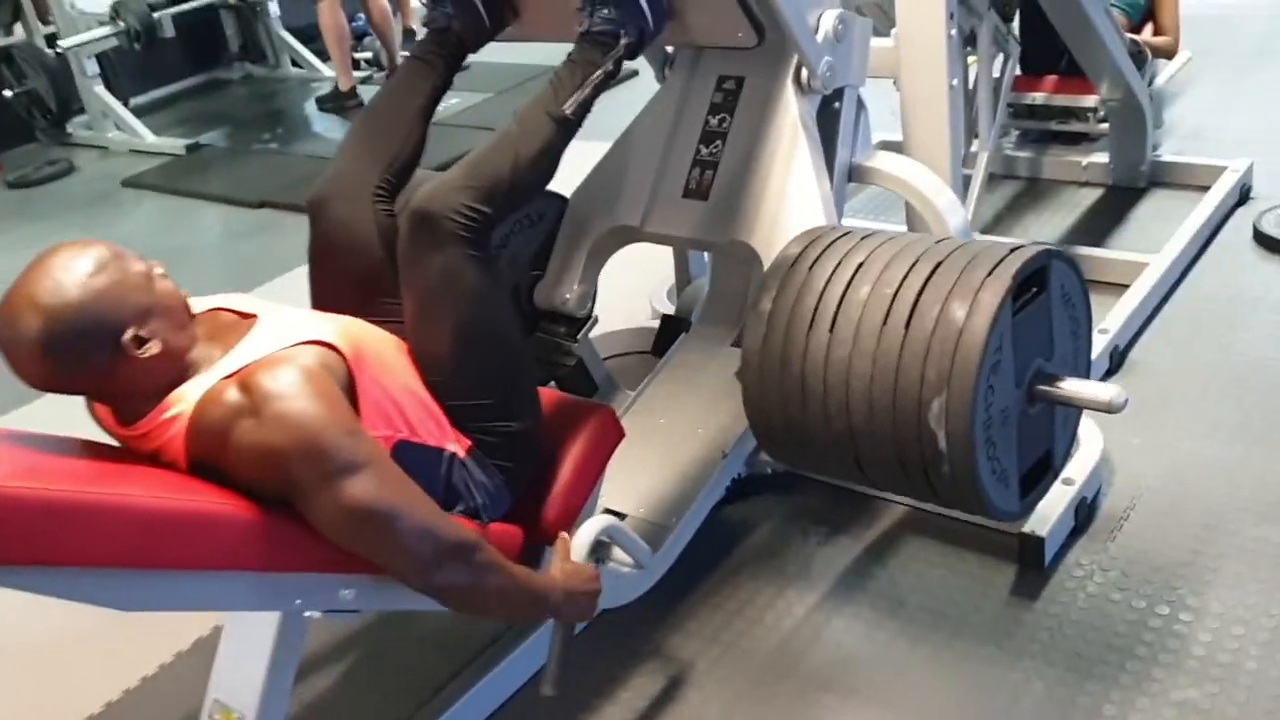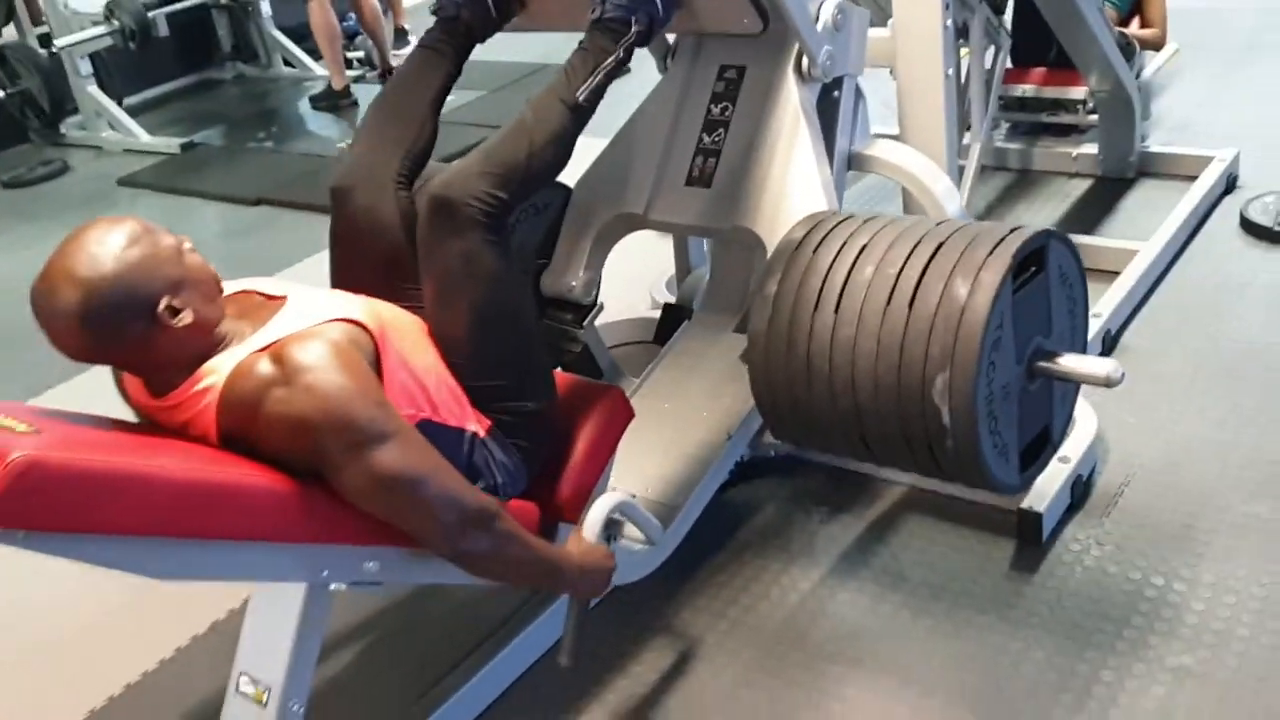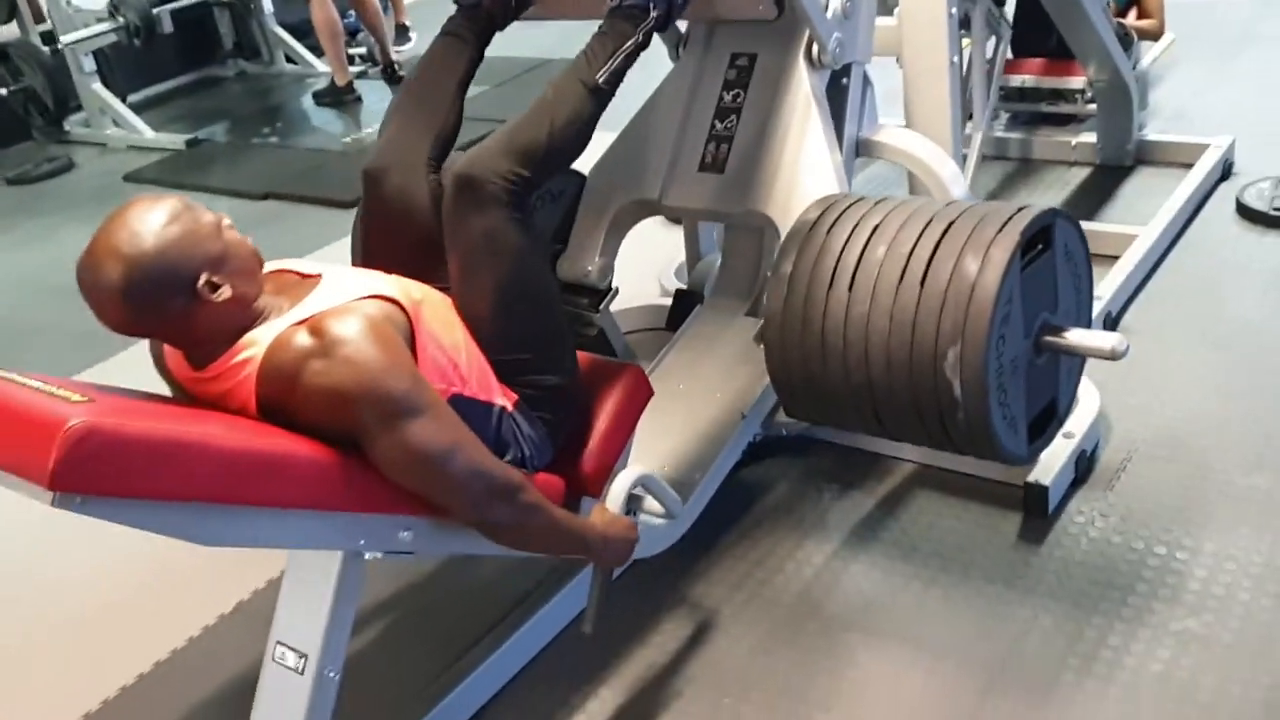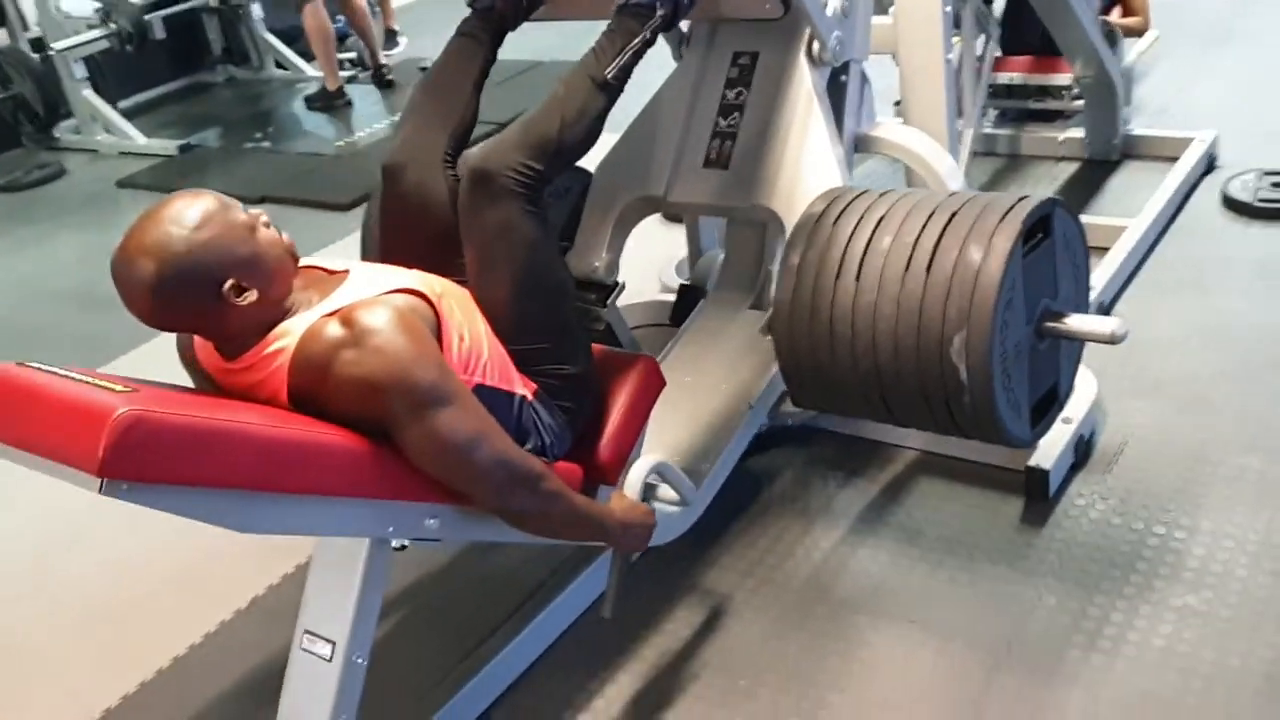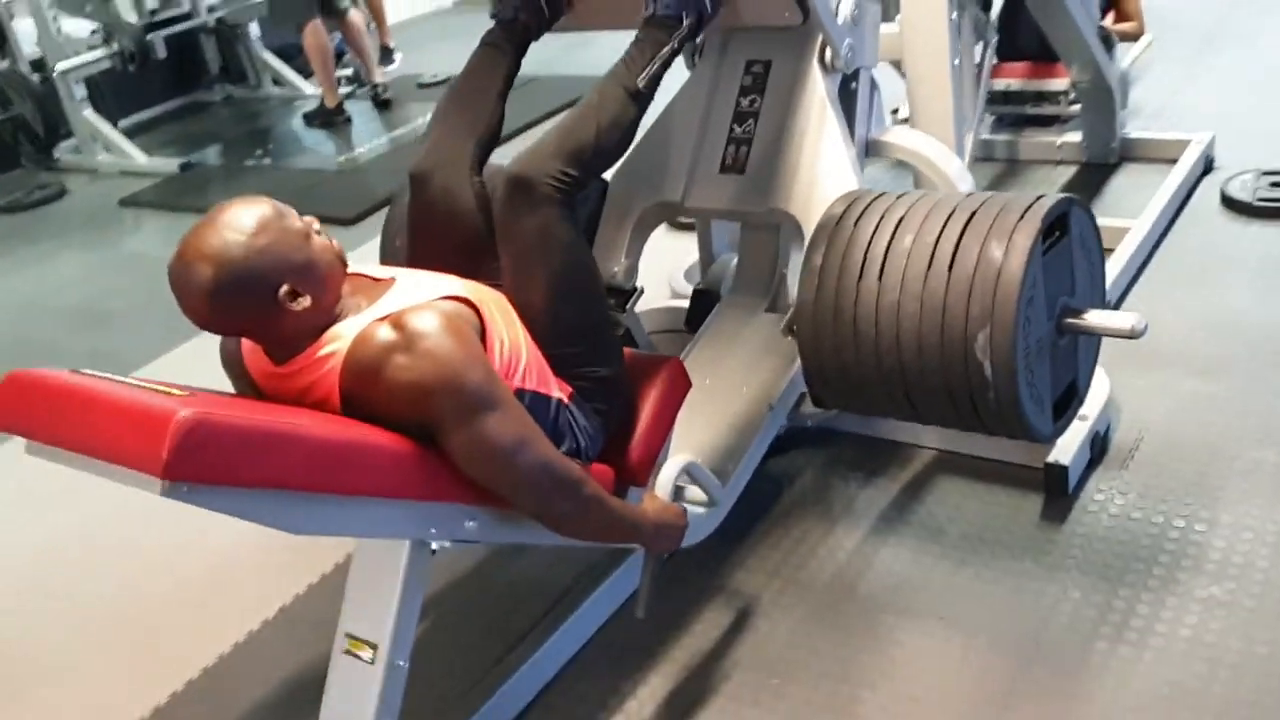
dt=0.2s
person 1, frame 1
left shoulder: (112, 388)
right shoulder: (272, 404)
right elbow: (437, 563)
right wrist: (553, 594)
right hip: (472, 456)
left knee: (345, 198)
right knee: (442, 214)
person 1, frame 2
left shoulder: (139, 366)
right shoulder: (299, 377)
right elbow: (460, 530)
right wrist: (569, 570)
right hip: (489, 437)
left knee: (364, 185)
right knee: (459, 200)
person 1, frame 3
left shoulder: (175, 344)
right shoulder: (335, 352)
right elbow: (486, 501)
right wrist: (592, 537)
right hip: (515, 414)
left knee: (396, 170)
right knee: (483, 180)
person 1, frame 4
left shoulder: (198, 341)
right shoulder: (364, 343)
right elbow: (509, 491)
right wrist: (611, 524)
right hip: (534, 404)
left knee: (415, 164)
right knee: (496, 174)
person 1, frame 5
left shoulder: (242, 345)
right shoulder: (411, 347)
right elbow: (548, 496)
right wrist: (645, 524)
left hip: (458, 417)
right hip: (564, 406)
left knee: (442, 169)
right knee: (532, 181)
